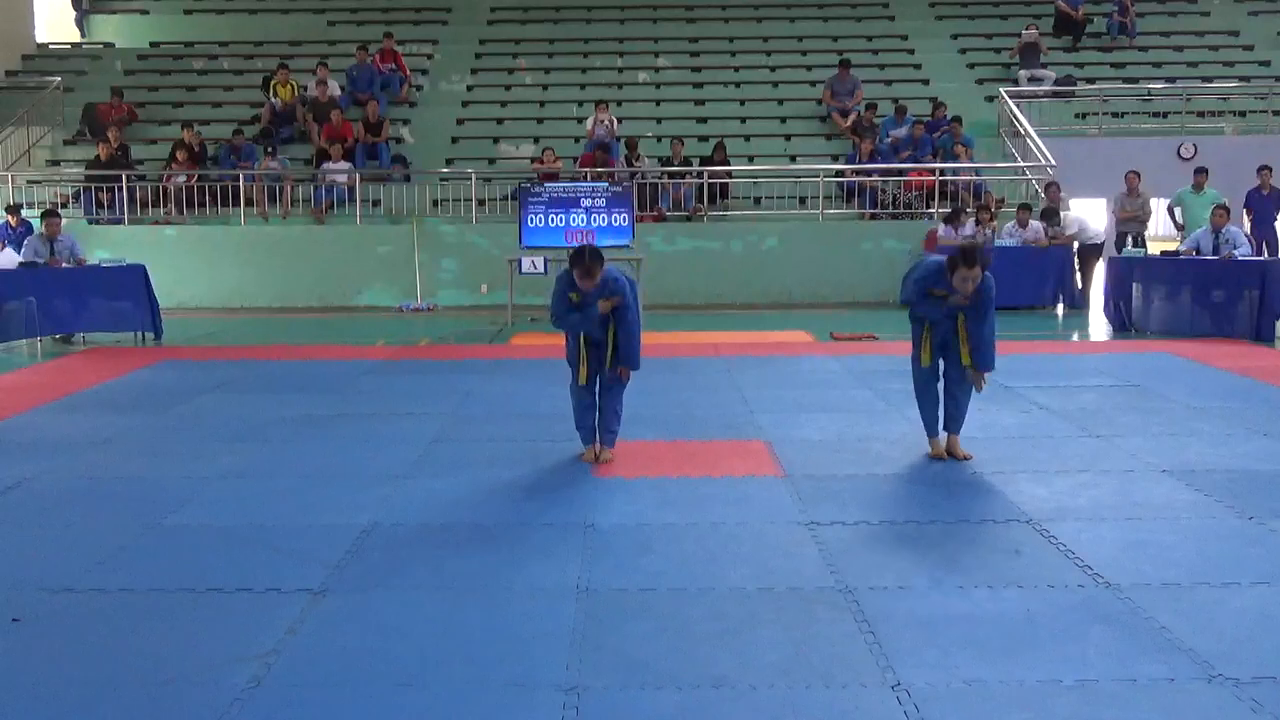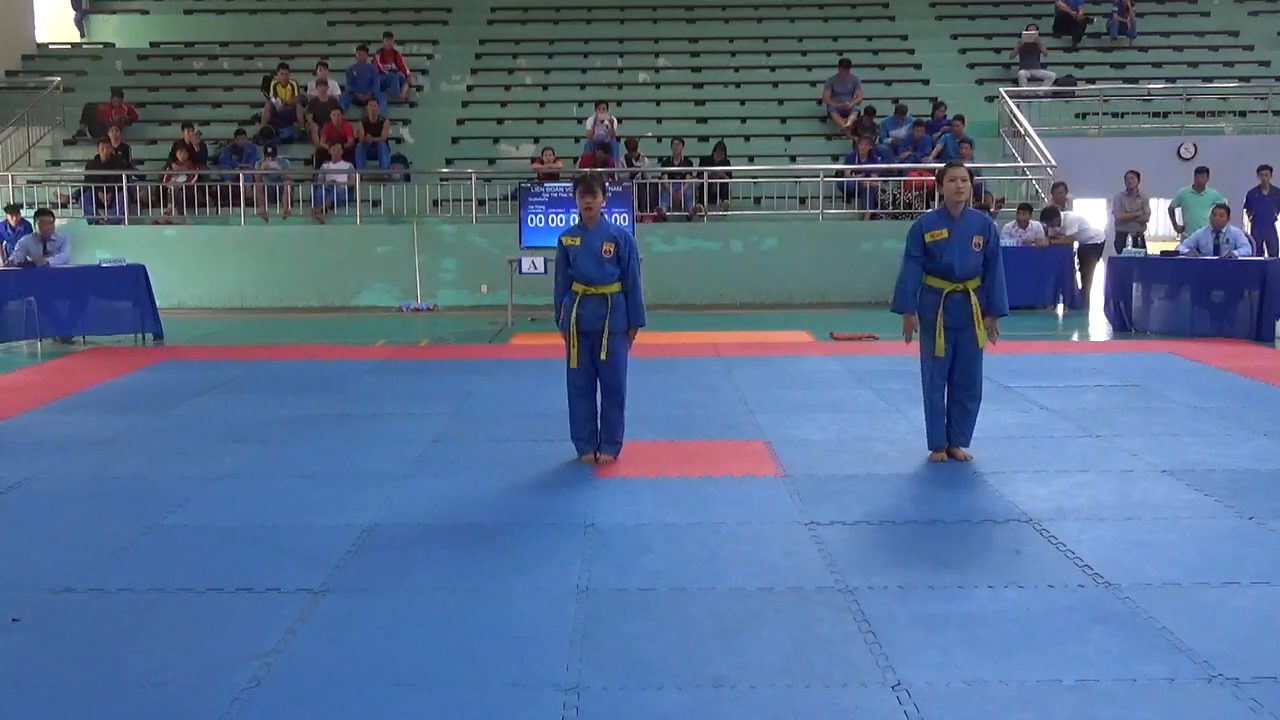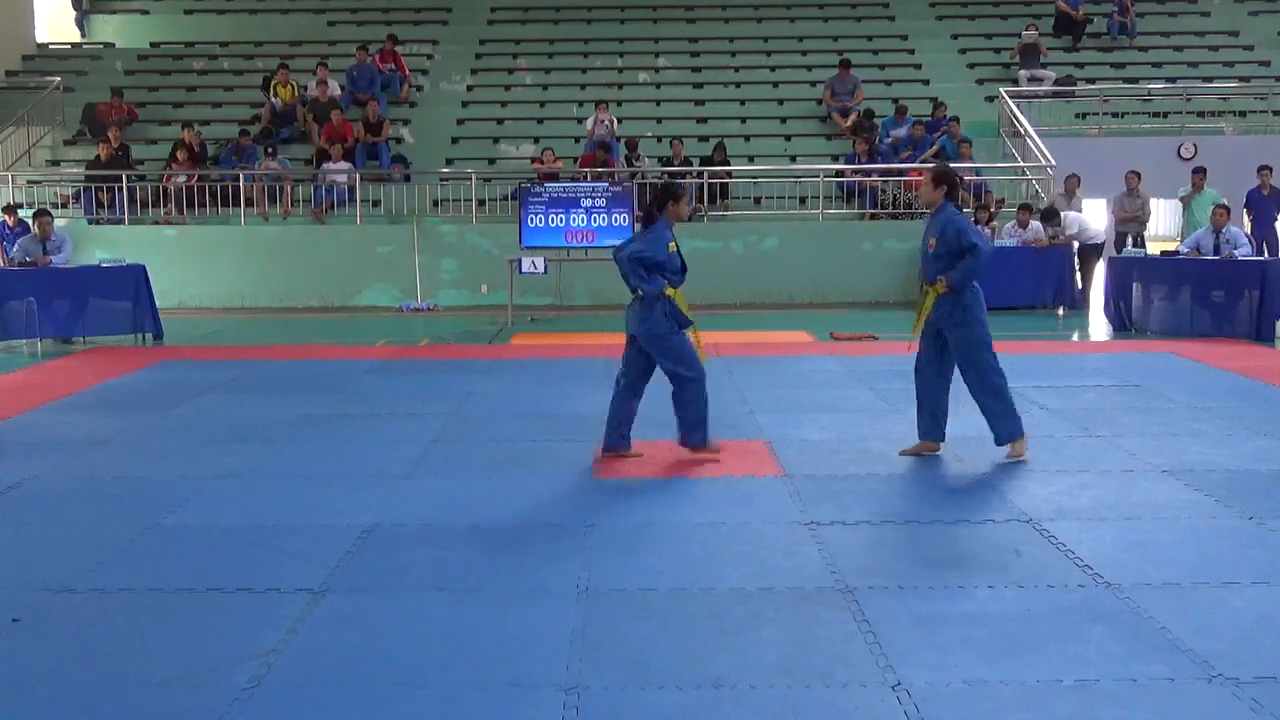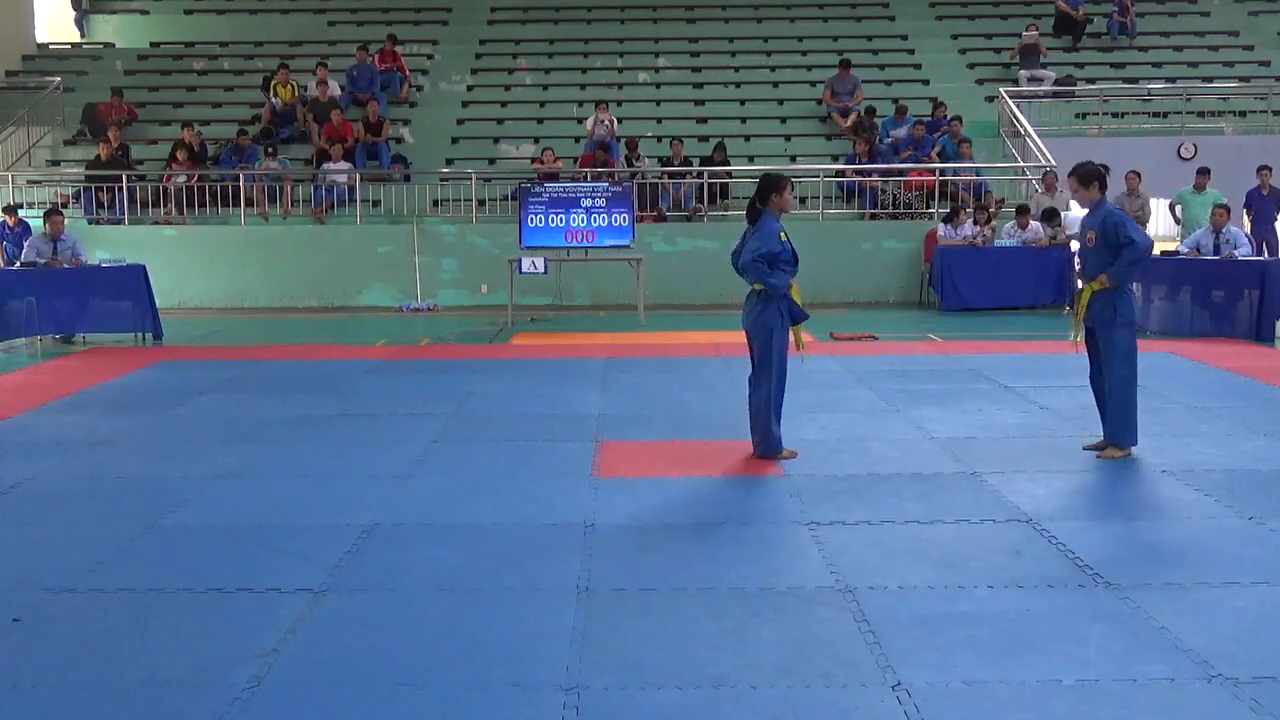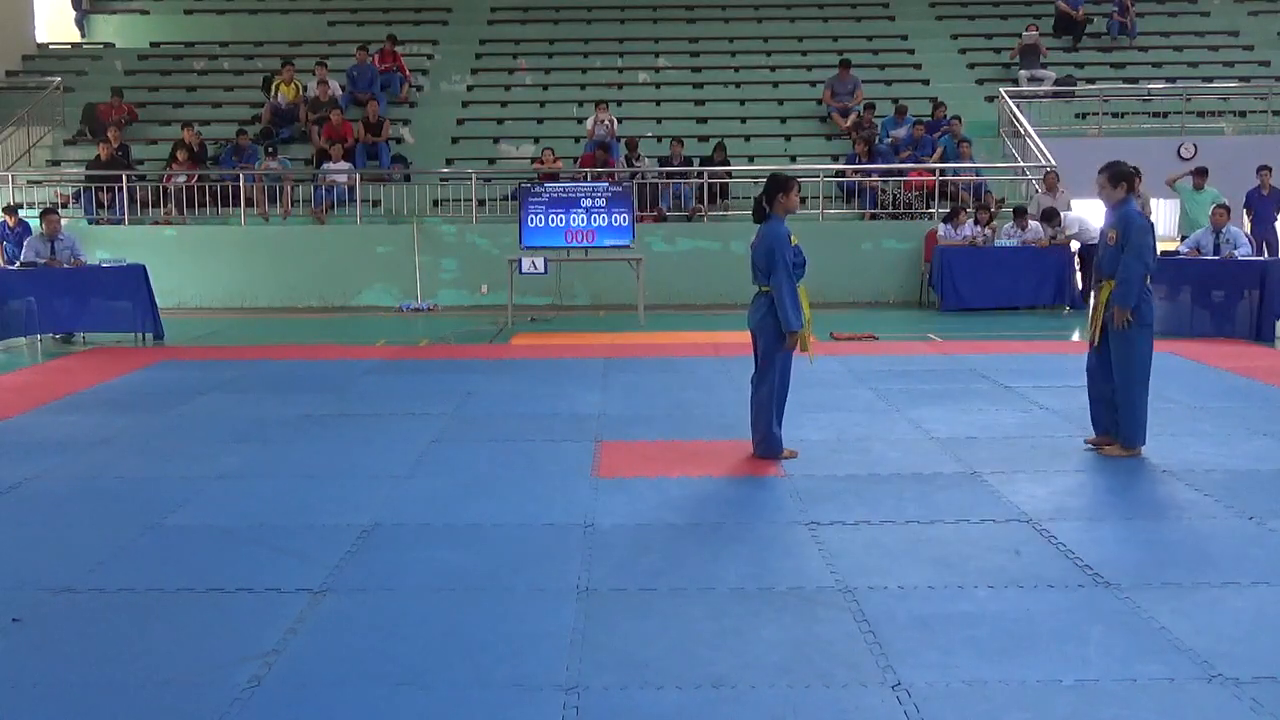
dt=1s
person 1, frame 1
left shoulder: (986, 284)
right shoulder: (928, 271)
left elbow: (983, 326)
right elbow: (910, 301)
left wrist: (979, 365)
right wrist: (947, 303)
left hip: (959, 320)
right hip: (928, 318)
left knee: (960, 375)
right knee: (926, 373)
left ankle: (953, 437)
right ankle: (934, 437)
person 1, frame 2
left shoulder: (984, 224)
right shoulder: (926, 224)
left elbow: (994, 269)
right elbow: (912, 267)
left wrist: (993, 312)
right wrist: (908, 309)
left hip: (971, 307)
right hip: (935, 306)
left knee: (968, 380)
right knee: (935, 379)
left ankle: (957, 441)
right ankle: (938, 444)
person 1, frame 3
left shoulder: (953, 221)
right shoulder: (937, 220)
left elbow: (980, 251)
left wrist: (952, 280)
right wrist: (932, 281)
left hip: (963, 306)
right hip: (940, 308)
left knee: (983, 371)
right knee: (929, 373)
left ankle: (1015, 435)
right ankle: (931, 438)
person 1, frame 4
left shoulder: (1112, 217)
right shoulder: (1089, 219)
left elbow: (1142, 246)
left wrist: (1113, 276)
right wrist: (1083, 273)
left hip: (1114, 306)
right hip: (1095, 305)
left knee: (1118, 373)
right knee: (1100, 374)
left ankle: (1122, 441)
right ankle: (1112, 436)
person 1, frame 5
left shoulder: (1134, 218)
right shoulder: (1114, 215)
left elbow: (1135, 266)
left wrist: (1122, 305)
right wrist: (1101, 301)
left hip: (1129, 308)
right hip: (1110, 304)
left knee: (1129, 375)
right knee: (1098, 368)
left ankle: (1130, 441)
right ankle: (1109, 431)
person 2, frame 1
left shoulder: (618, 284)
right shoulder: (564, 281)
left elbow: (627, 324)
right elbow: (558, 319)
left wrist: (627, 361)
right wrist: (596, 311)
left hip: (611, 334)
right hip: (580, 334)
left knee: (612, 385)
right knee: (582, 383)
left ankle: (607, 443)
right ankle: (589, 443)
person 2, frame 2
left shoulder: (620, 236)
right shoulder: (568, 238)
left elbow: (631, 280)
right elbow: (562, 282)
left wrist: (634, 321)
right wrist: (563, 319)
left hip: (611, 315)
right hip: (578, 315)
left knee: (613, 383)
right knee: (579, 383)
left ankle: (609, 446)
right ankle: (585, 446)
person 2, frame 3
left shoulder: (654, 233)
right shoulder: (659, 238)
left elbow: (621, 253)
right elbow: (626, 257)
right wrist: (650, 289)
left hip: (643, 316)
right hip: (656, 317)
left knee: (632, 378)
right knee: (691, 374)
left ankle: (615, 443)
right ankle: (694, 438)
person 2, frame 4
left shoulder: (760, 226)
right shoulder: (770, 229)
left elbow: (737, 258)
right elbow: (747, 262)
right wrist: (780, 284)
left hip: (760, 310)
right hip: (770, 312)
left knee: (764, 378)
right knee: (769, 379)
left ankle: (764, 441)
right ankle: (768, 445)
person 2, frame 5
left shoulder: (768, 229)
right shoulder: (778, 233)
right elbow: (783, 284)
right wrist: (792, 326)
left hip: (765, 311)
right hip: (775, 315)
left knee: (766, 378)
right knee: (773, 380)
left ankle: (765, 442)
right ankle: (769, 445)
